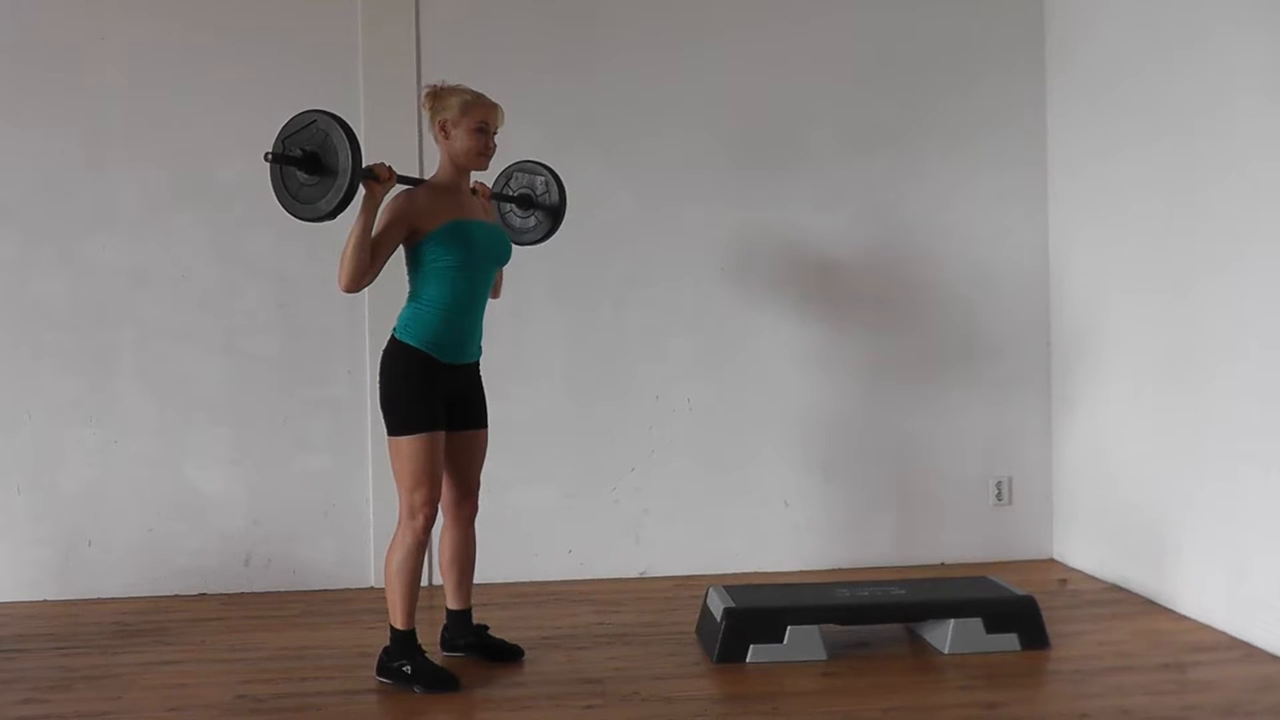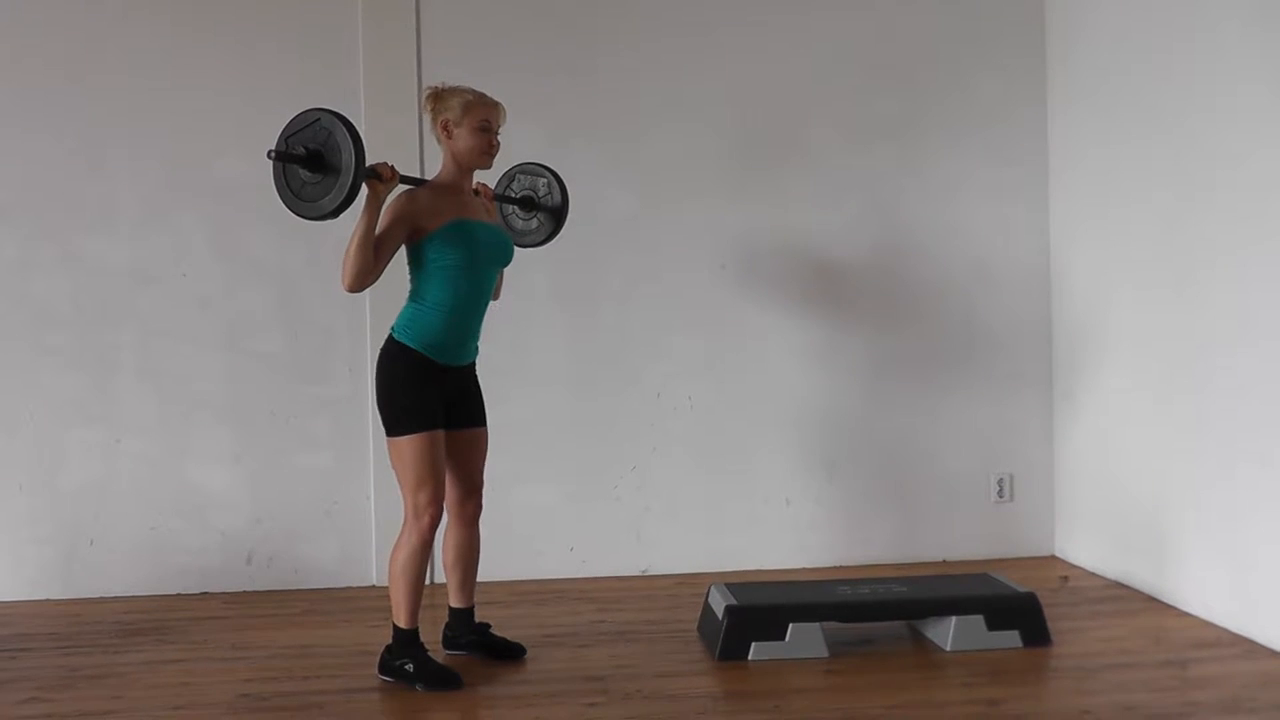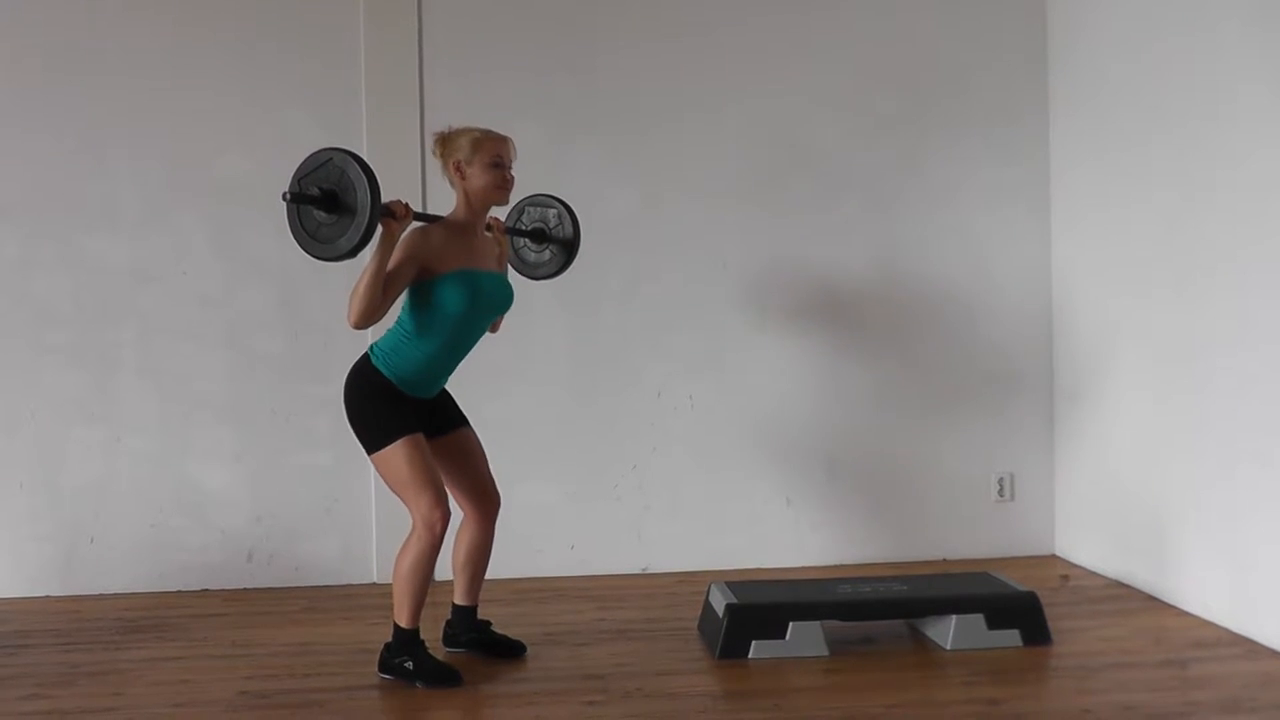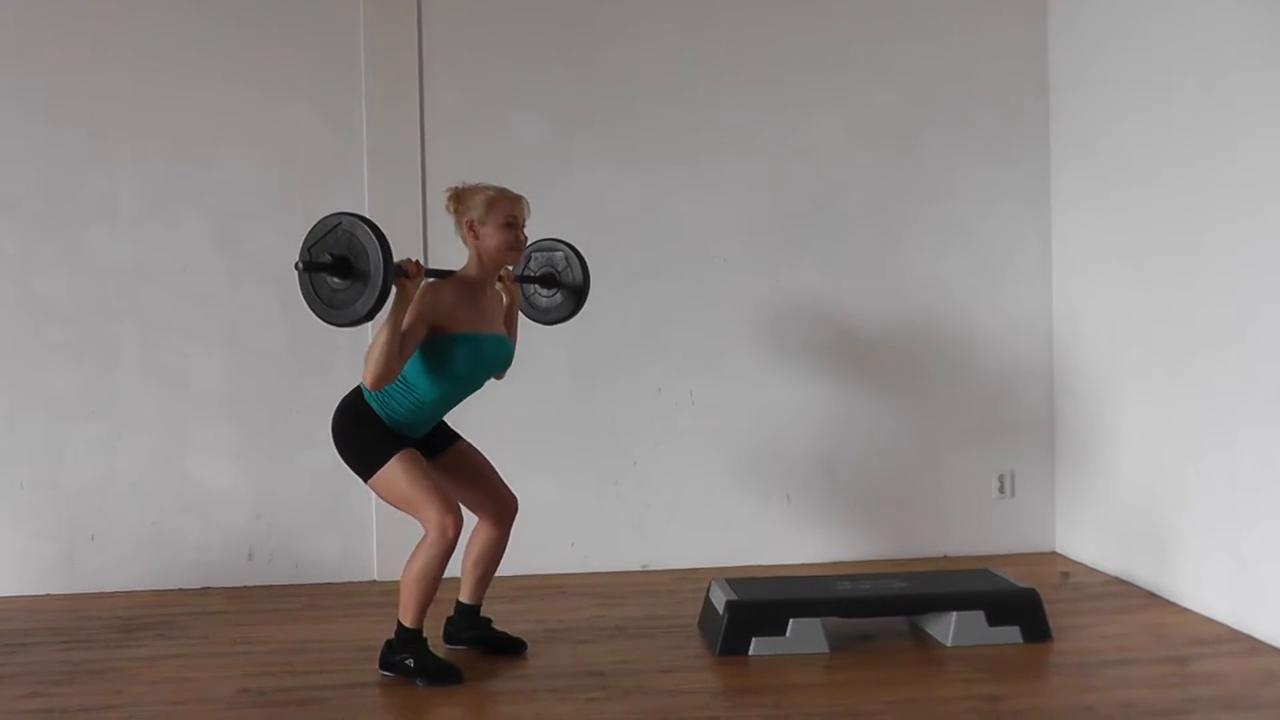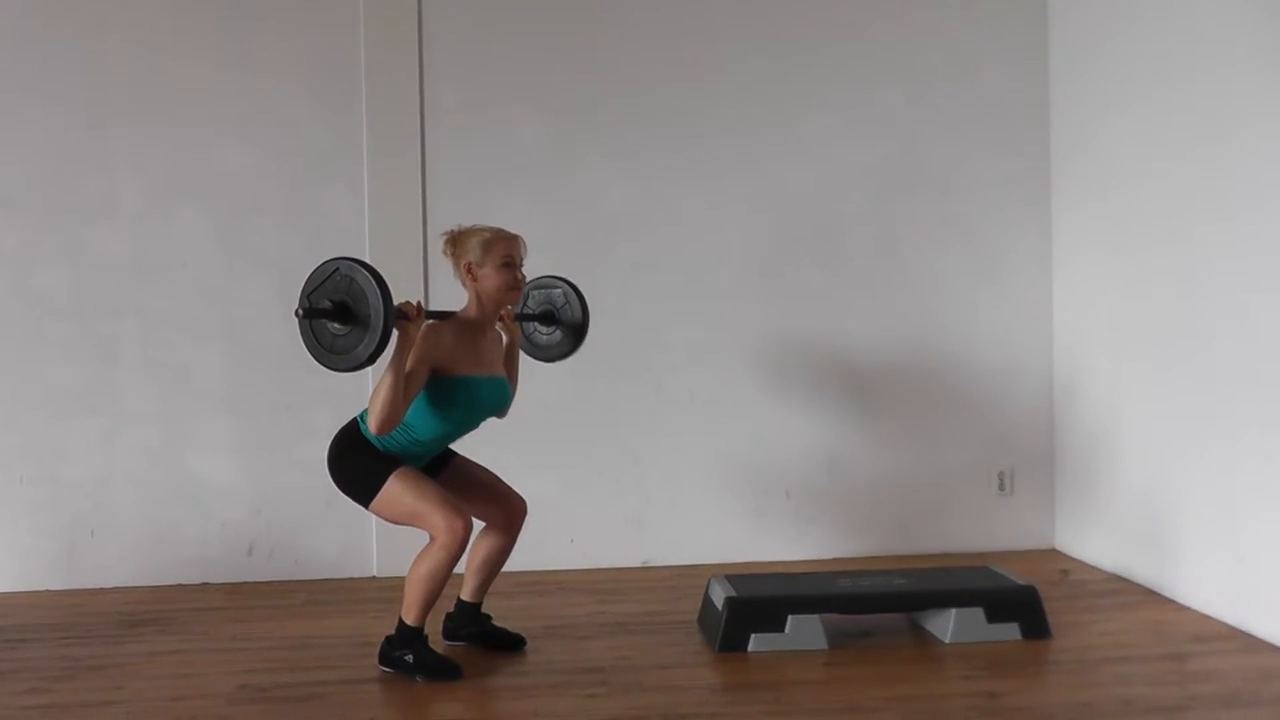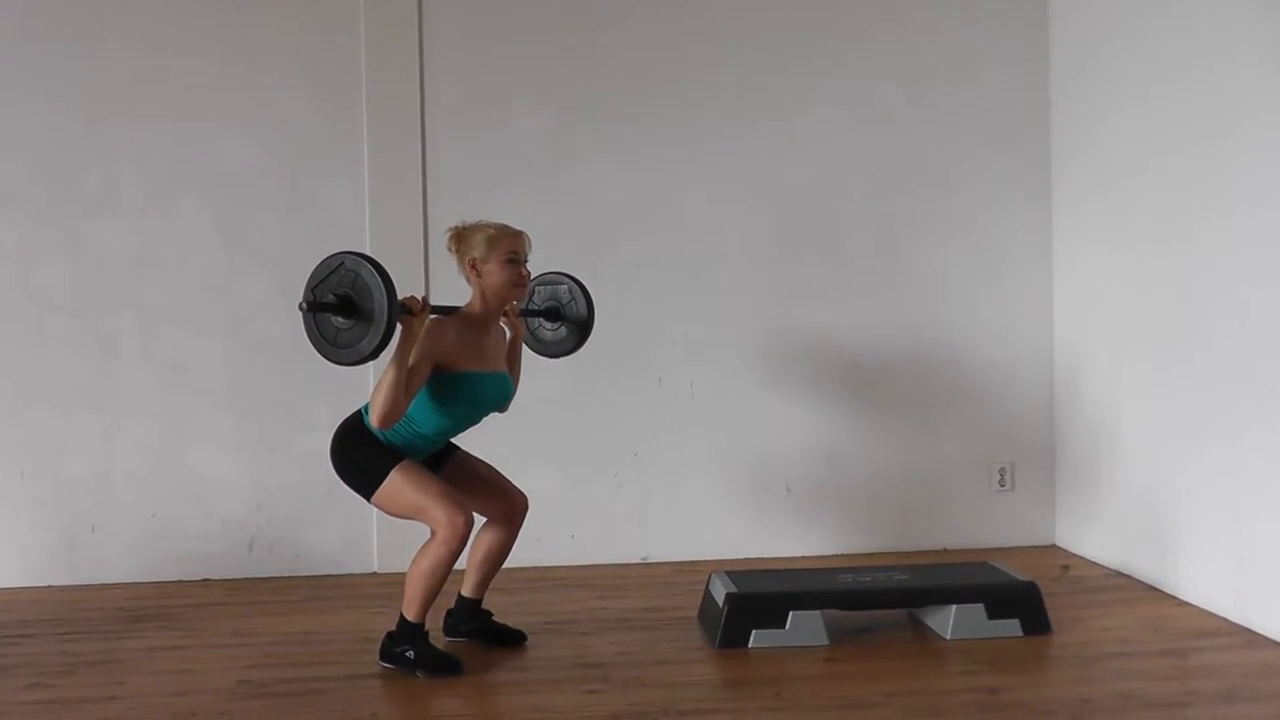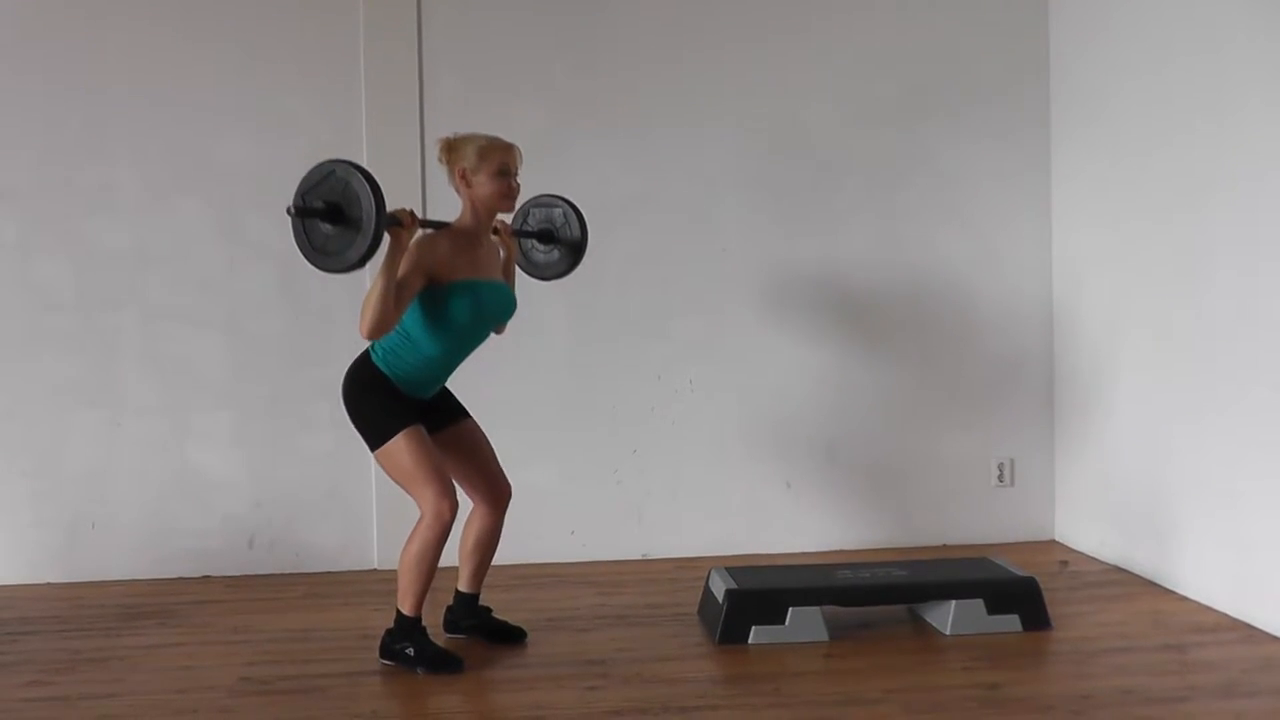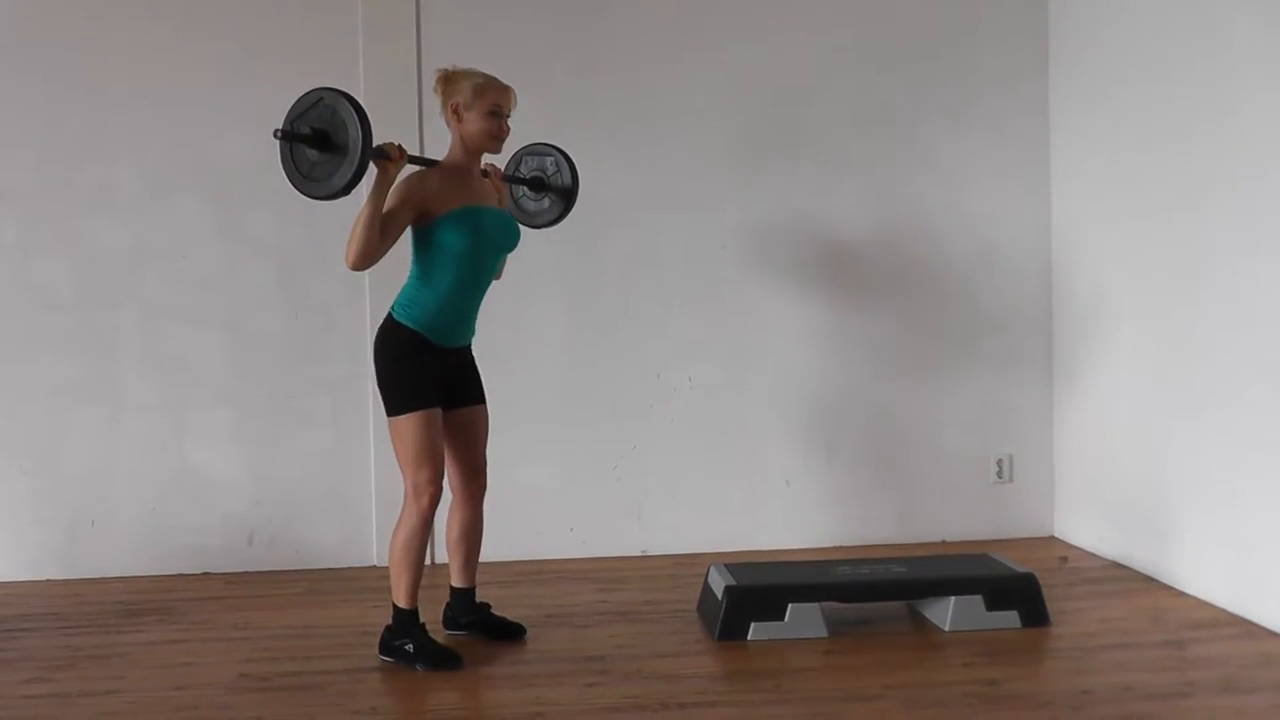
dt=0.5s
person 1, frame 1
left shoulder: (479, 205)
right shoulder: (413, 204)
right elbow: (352, 281)
right wrist: (371, 201)
left hip: (463, 369)
right hip: (415, 367)
left knee: (463, 505)
right knee: (420, 513)
left ankle: (460, 627)
right ankle: (398, 652)
person 1, frame 2
left shoulder: (481, 205)
right shoulder: (415, 202)
right elbow: (355, 279)
right wrist: (374, 198)
left hip: (459, 369)
right hip: (411, 367)
left knee: (467, 503)
right knee: (425, 512)
left ankle: (462, 625)
right ankle: (401, 651)
person 1, frame 3
left shoulder: (484, 242)
right shoulder: (427, 241)
left elbow: (491, 322)
right elbow: (360, 316)
right wrist: (387, 238)
left hip: (426, 393)
right hip: (378, 392)
left knee: (484, 504)
right knee: (432, 515)
left ankle: (464, 624)
right ankle: (401, 650)
person 1, frame 4
left shoulder: (491, 296)
right shoulder: (438, 296)
left elbow: (497, 369)
right elbow: (376, 378)
right wrist: (402, 297)
left hip: (418, 426)
right hip: (367, 423)
left knee: (501, 507)
right knee: (444, 521)
left ankle: (465, 621)
right ankle: (402, 647)
person 1, frame 5
left shoulder: (492, 336)
right shoulder: (440, 338)
left elbow: (498, 407)
right elbow: (380, 422)
right wrist: (405, 341)
left hip: (418, 454)
right hip: (362, 454)
left knee: (511, 510)
right knee: (453, 526)
left ankle: (465, 618)
right ankle: (402, 645)
person 1, frame 6
left shoulder: (496, 333)
right shoulder: (443, 334)
left elbow: (500, 402)
right elbow: (382, 417)
right wrist: (409, 336)
left hip: (421, 448)
right hip: (365, 446)
left knee: (512, 506)
right knee: (453, 521)
left ankle: (466, 613)
right ankle: (403, 639)
person 1, frame 7
left shoulder: (491, 248)
right shoulder: (435, 248)
left elbow: (497, 323)
right elbow: (373, 327)
right wrist: (396, 248)
left hip: (427, 390)
right hip: (378, 387)
left knee: (495, 493)
right knee: (439, 505)
left ankle: (465, 609)
right ankle: (402, 636)
person 1, frame 8
left shoulder: (486, 187)
right shoulder: (425, 184)
right elbow: (359, 257)
right wrist: (383, 178)
left hip: (455, 350)
right hip: (409, 347)
left knee: (472, 483)
right knee: (425, 492)
left ankle: (463, 605)
right ankle: (401, 631)
